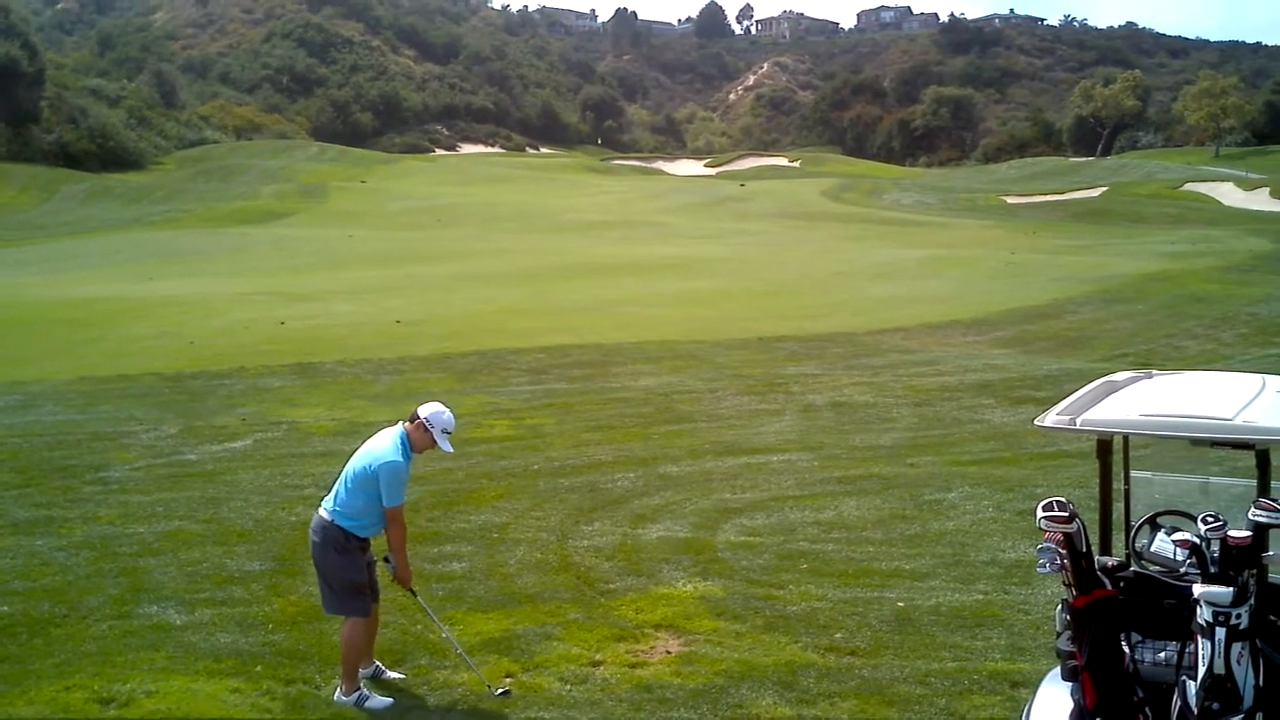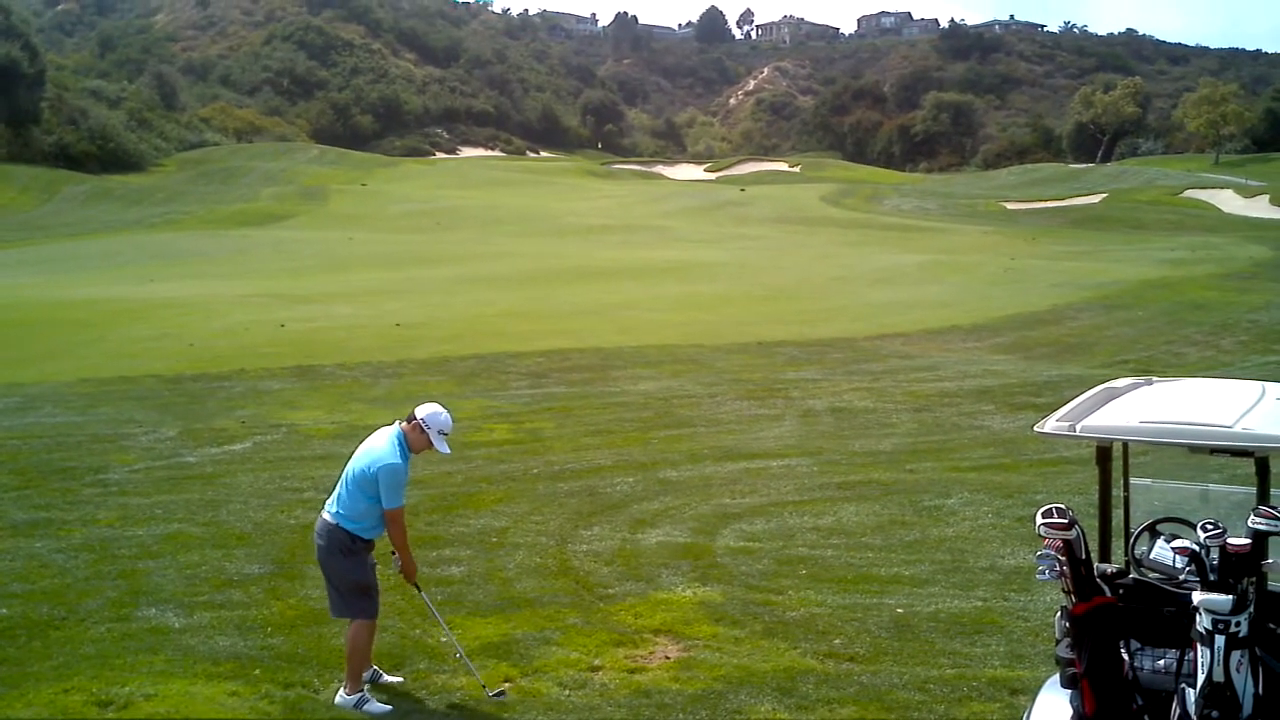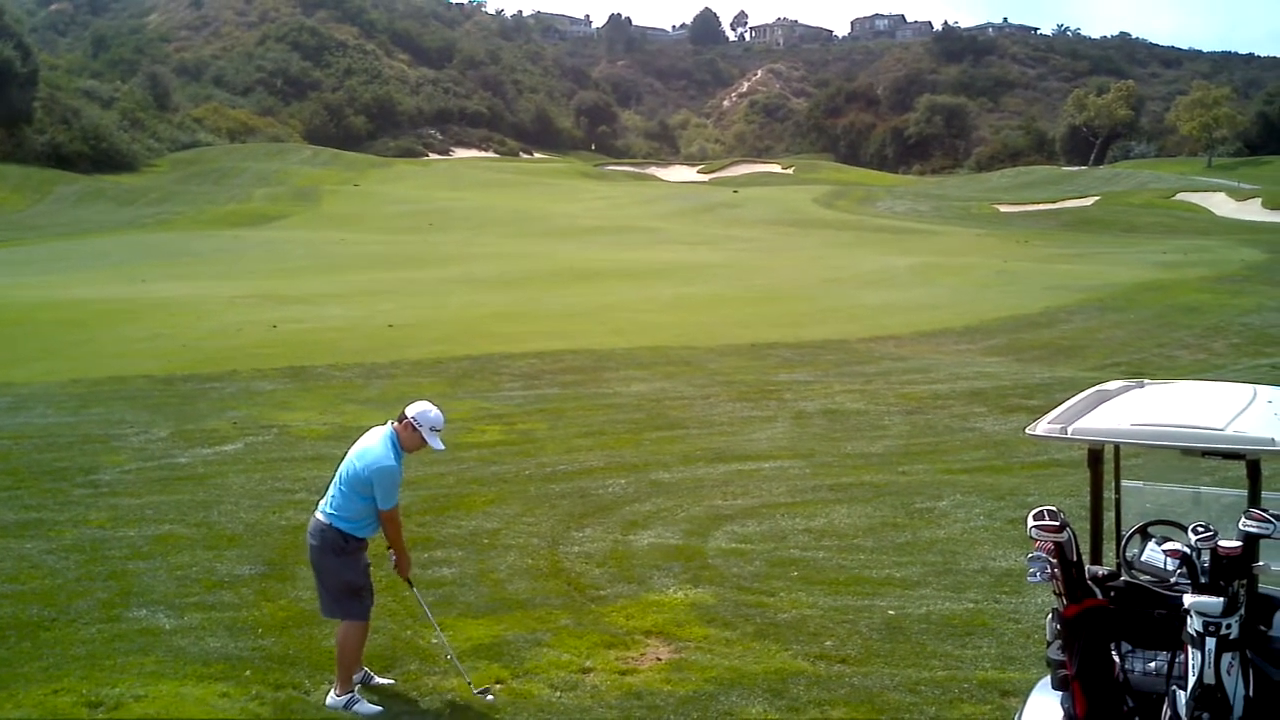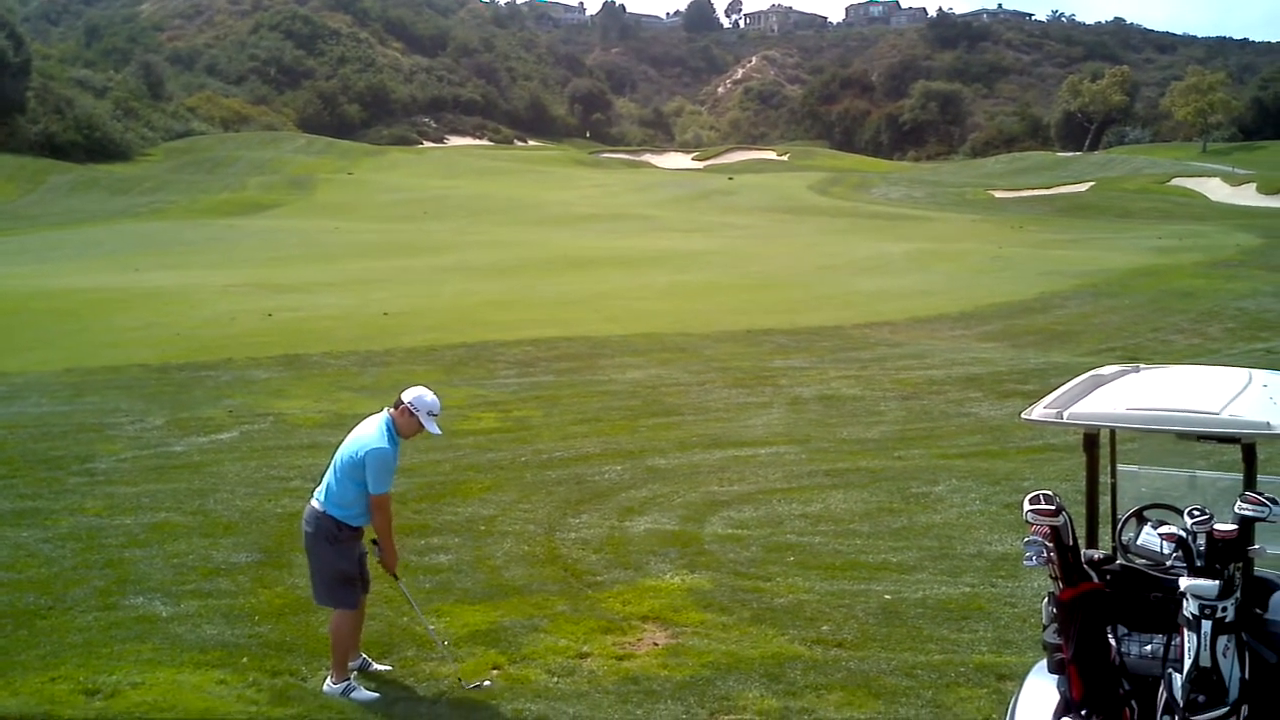
dt=0.4s
person 1, frame 1
left shoulder: (393, 436)
right shoulder: (394, 461)
left elbow: (390, 516)
right elbow: (395, 521)
left wrist: (395, 556)
right wrist: (402, 565)
left hip: (348, 532)
right hip: (336, 536)
left knee: (370, 602)
right knee: (357, 611)
left ankle: (367, 665)
right ankle: (349, 689)
person 1, frame 2
left shoulder: (388, 434)
right shoulder: (392, 463)
right elbow: (394, 521)
left wrist: (401, 551)
right wrist: (408, 560)
left hip: (348, 532)
right hip: (341, 538)
left knee: (367, 608)
right knee: (363, 613)
left ankle: (364, 668)
right ankle: (352, 691)
person 1, frame 3
left shoulder: (380, 434)
right shoulder: (386, 464)
right elbow: (389, 520)
left wrist: (397, 551)
right wrist: (402, 557)
left hip: (342, 533)
right hip: (335, 539)
left knee: (362, 606)
right knee: (353, 614)
left ankle: (355, 670)
right ankle: (342, 691)
person 1, frame 4
left shoulder: (378, 423)
right shoulder: (380, 447)
right elbow: (379, 508)
left wrist: (383, 544)
right wrist: (389, 550)
left hip: (342, 522)
right hip: (330, 527)
left knee: (358, 593)
right knee: (345, 602)
left ankle: (353, 657)
right ankle: (338, 679)
